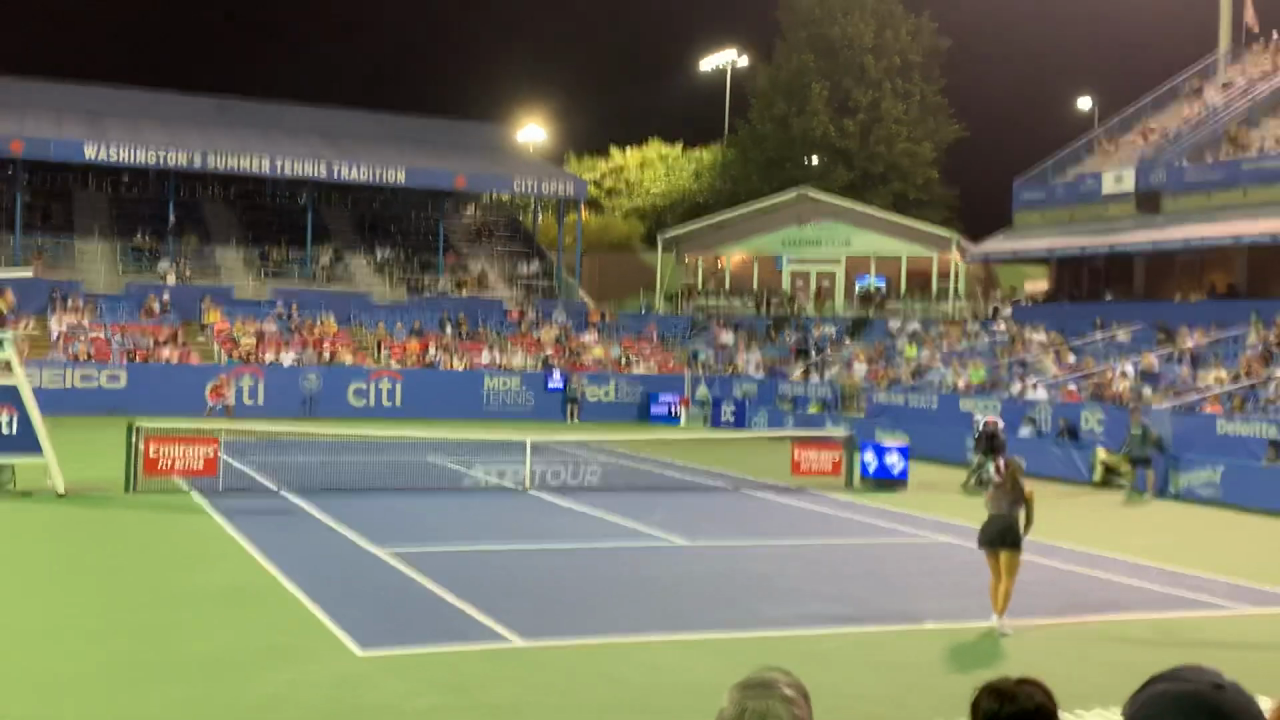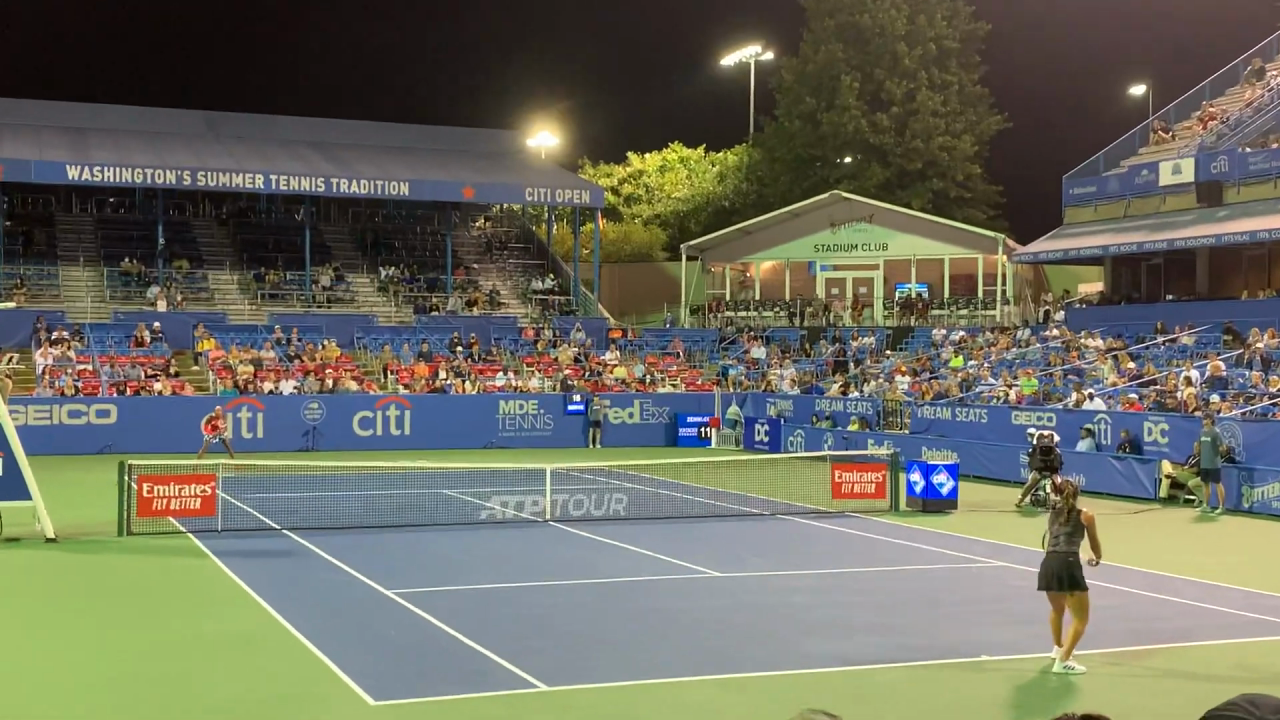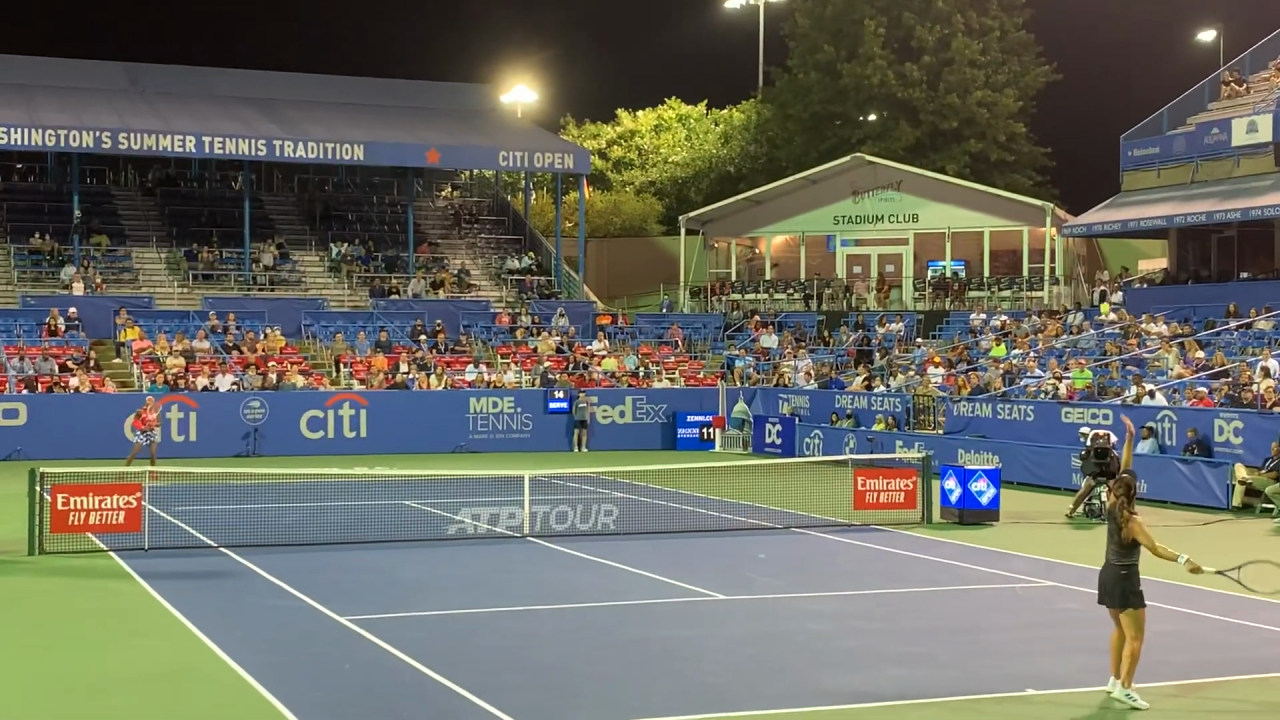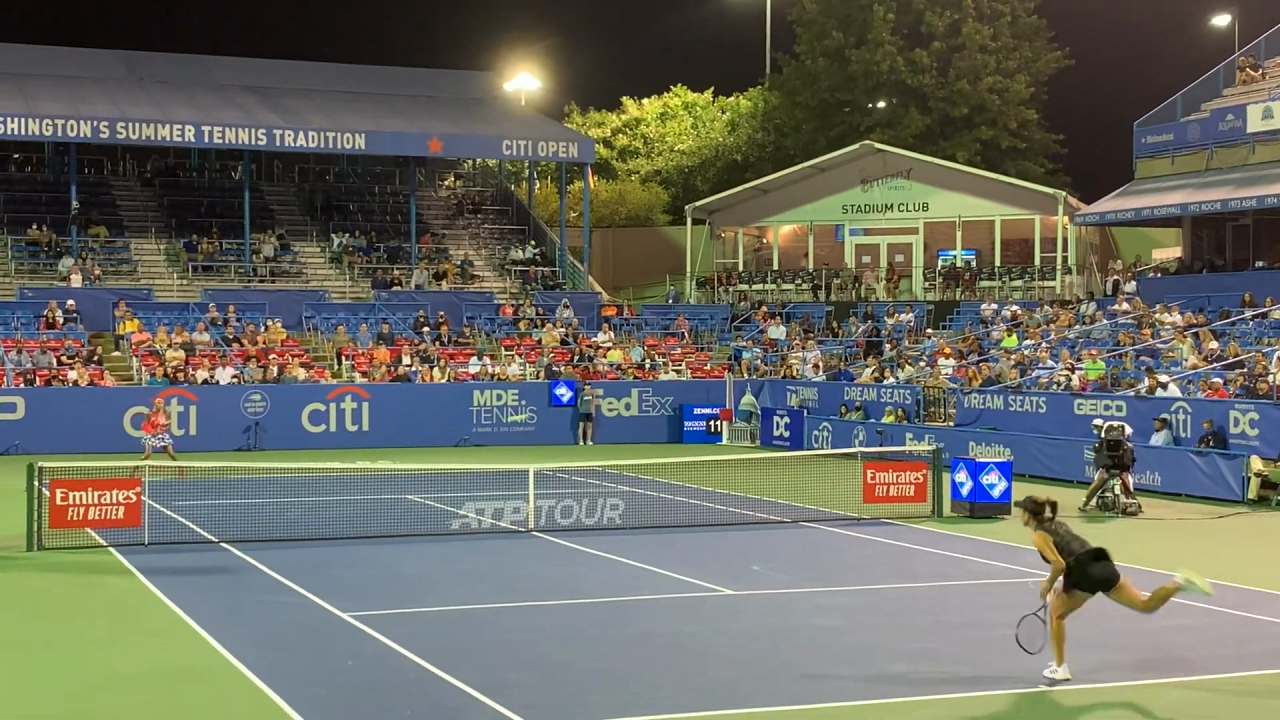
dt=1s
person 1, frame 1
left shoulder: (994, 486)
right shoulder: (1025, 490)
right elbow: (1028, 521)
right wrist: (1022, 534)
left hip: (988, 528)
right hip: (1008, 529)
left knee: (996, 577)
right knee: (1008, 579)
left ankle: (997, 615)
right ankle: (998, 617)
person 1, frame 2
left shoulder: (1053, 513)
right shoulder: (1085, 515)
right elbow: (1094, 544)
right wrist: (1097, 558)
left hip: (1048, 565)
right hip: (1068, 565)
left knee: (1057, 610)
right knee: (1081, 619)
left ankle: (1058, 648)
right ankle: (1063, 661)
person 1, frame 3
left shoulder: (1111, 506)
right shoulder: (1132, 520)
left elbow: (1123, 470)
right elbow: (1154, 548)
right wrist: (1183, 560)
left hip: (1107, 576)
right hip: (1125, 580)
left knee: (1120, 630)
right knee: (1134, 638)
left ankle: (1114, 679)
right ankle: (1123, 687)
person 1, frame 4
left shoulder: (1039, 536)
right shoulder: (1055, 524)
left elbow: (1059, 564)
left wrist: (1048, 583)
left hip: (1085, 573)
right hip: (1101, 568)
left knee: (1057, 615)
right knee: (1147, 605)
right ankle: (1180, 582)
